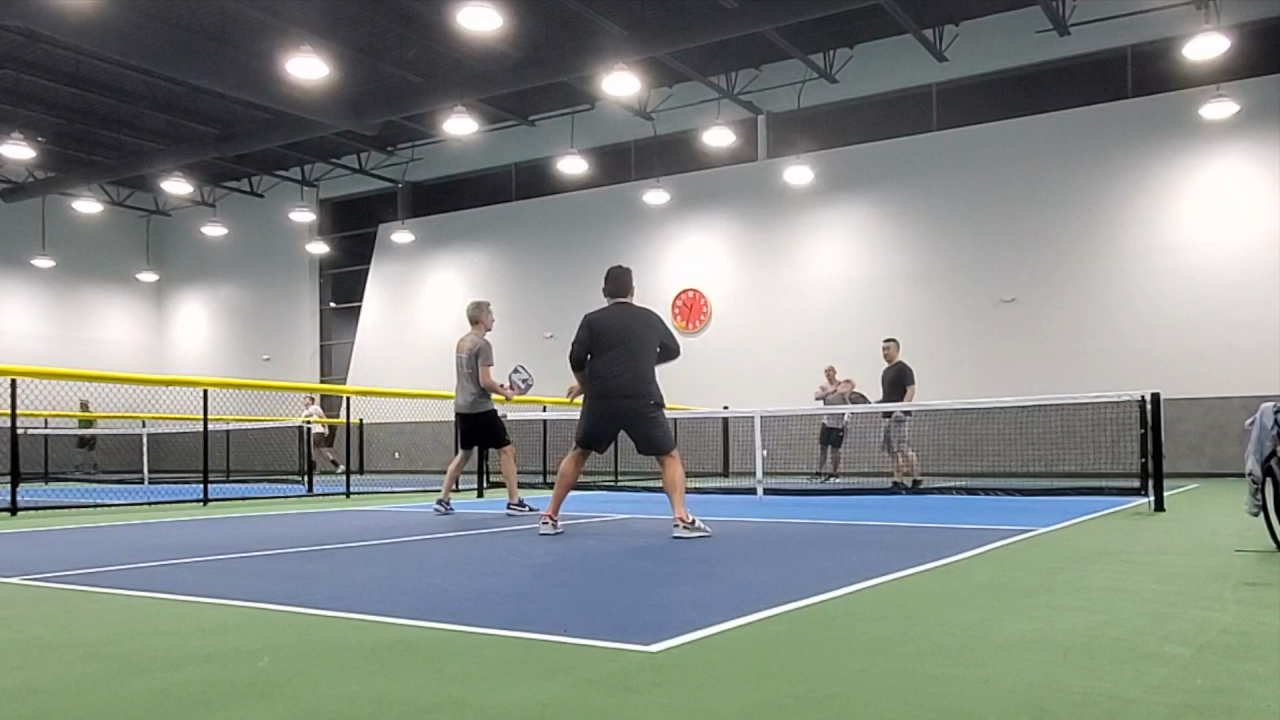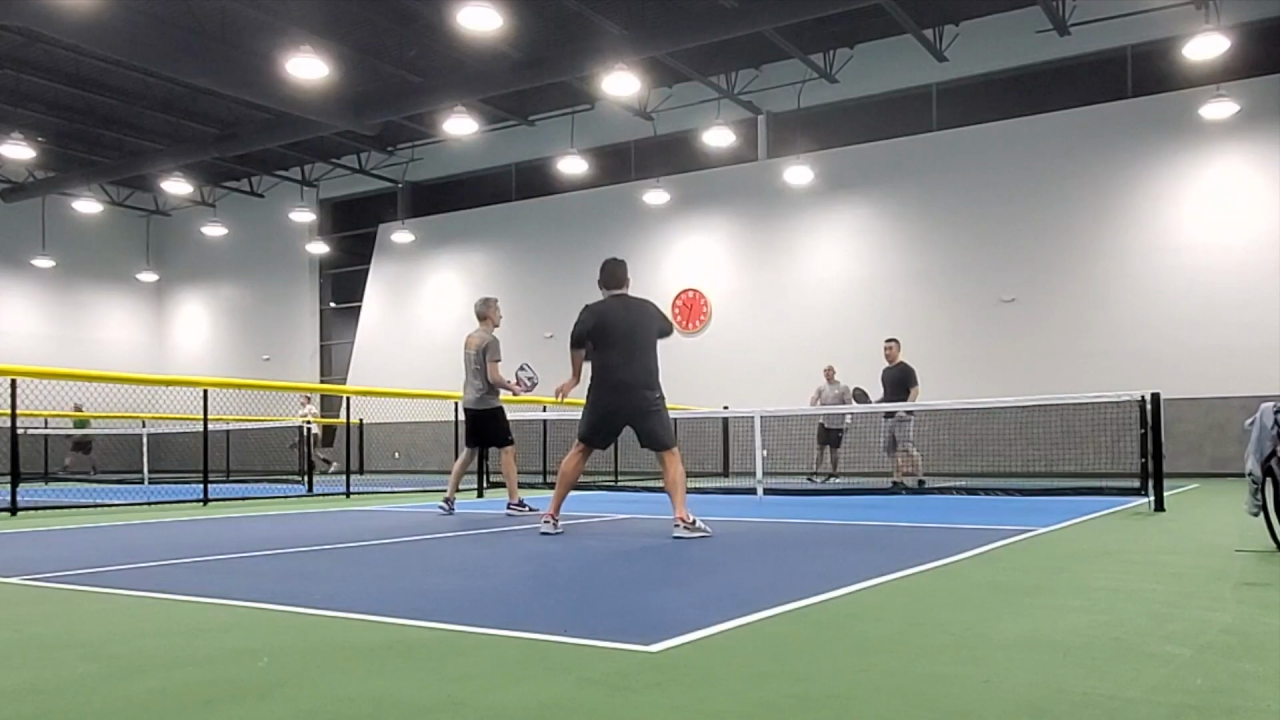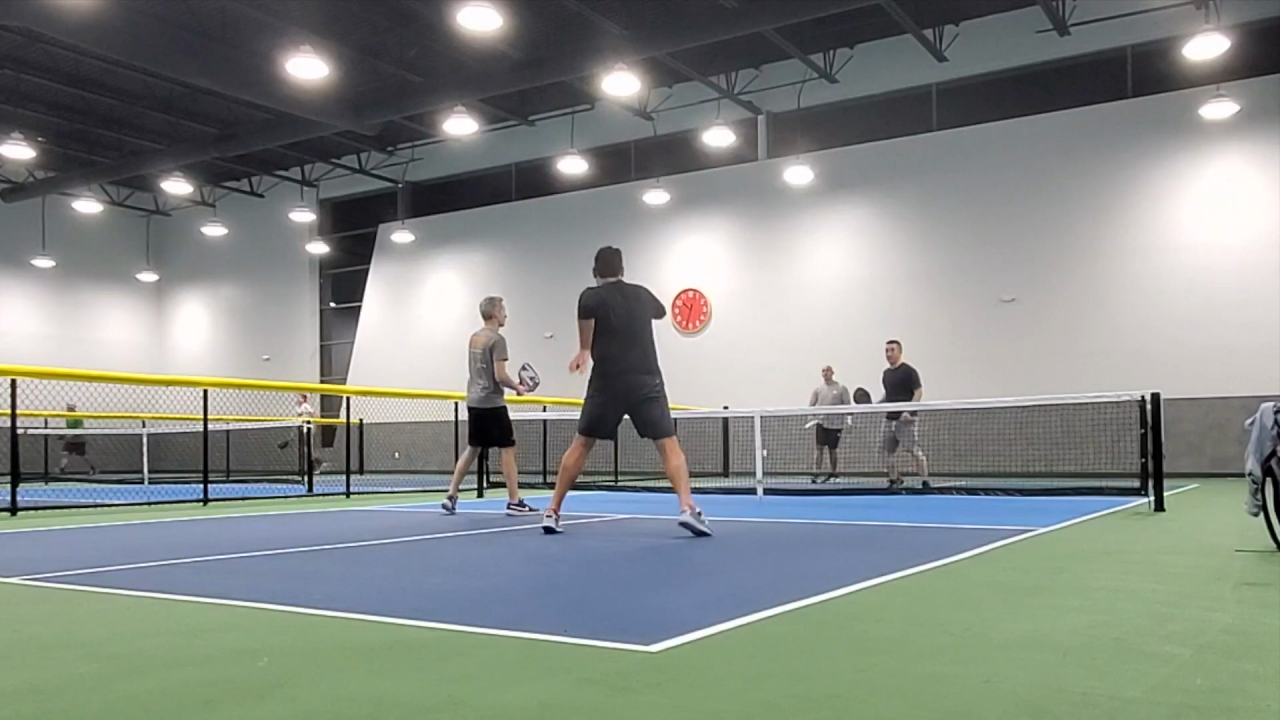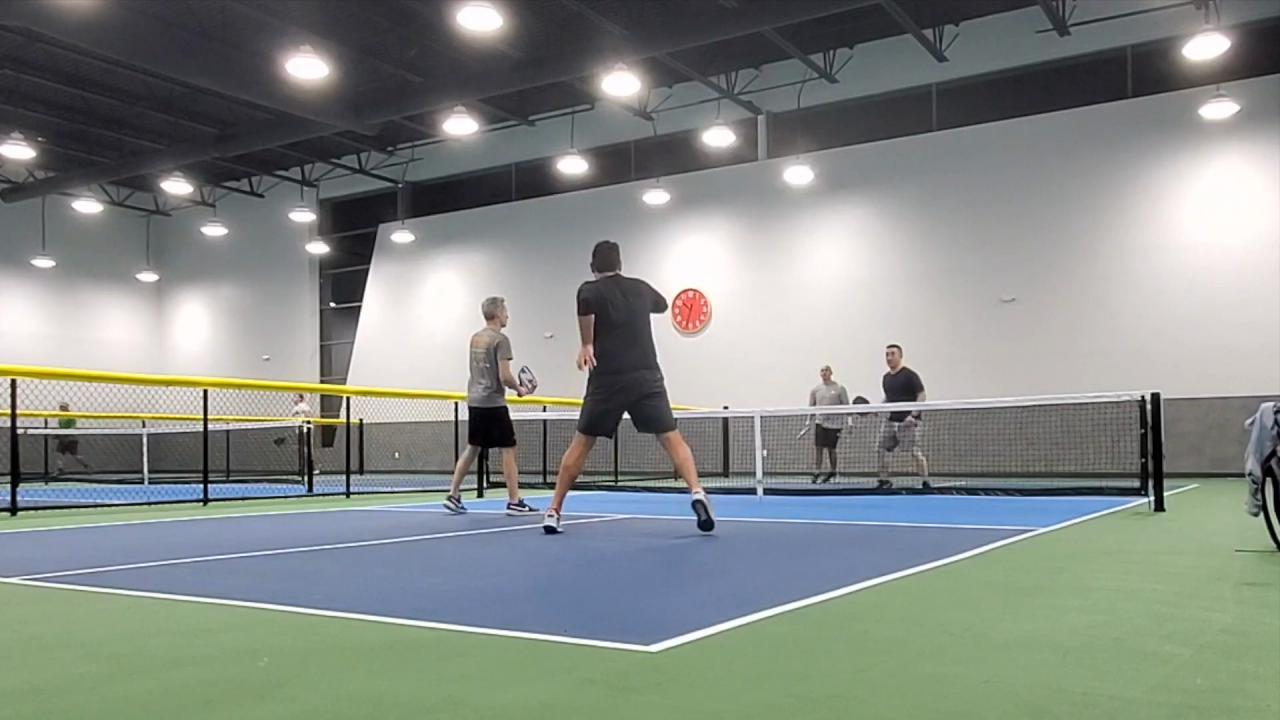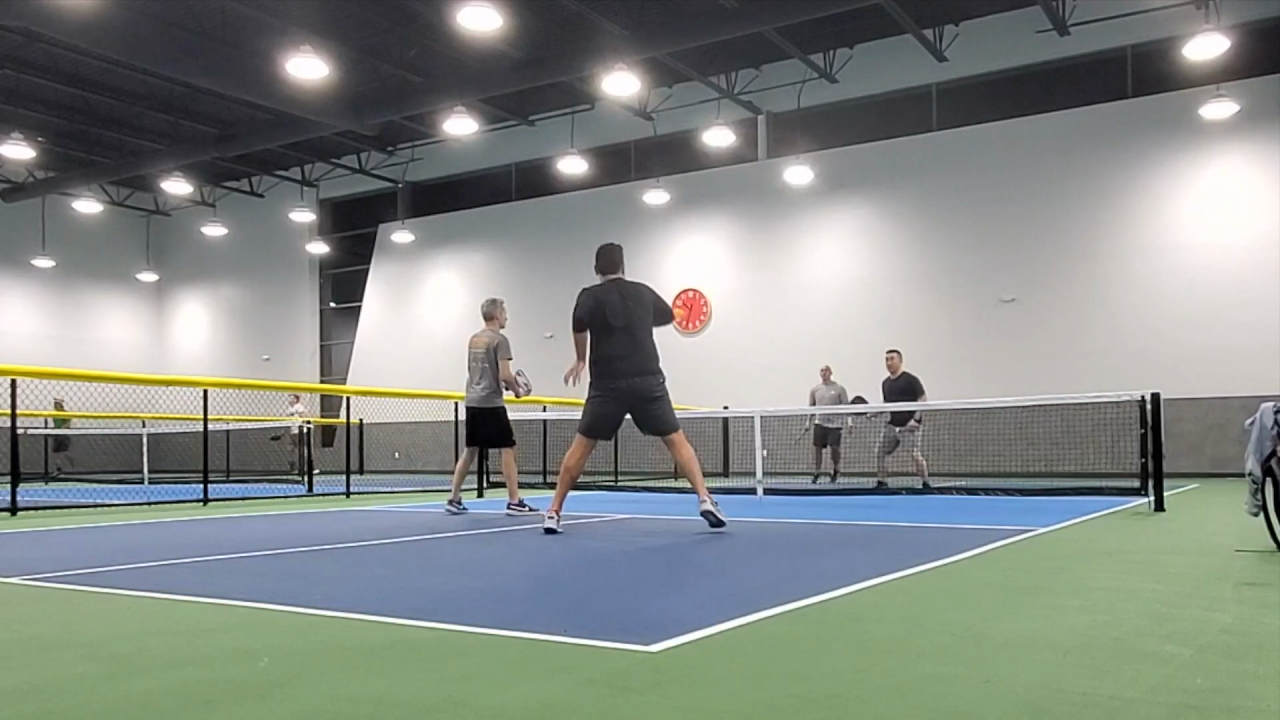
dt=0.1s
person 1, frame 1
left shoulder: (593, 320)
right shoulder: (650, 319)
left elbow: (577, 356)
right elbow: (672, 350)
left wrist: (581, 384)
left hip: (601, 401)
right hip: (643, 401)
left knee: (578, 454)
right knee: (670, 458)
left ankle: (550, 517)
right ankle: (681, 518)
person 1, frame 2
left shoulder: (594, 311)
right shoulder: (648, 309)
left elbow: (579, 337)
right elbow: (666, 329)
left wrist: (575, 376)
left hip: (605, 395)
right hip: (646, 394)
left knee: (580, 451)
right knee: (670, 455)
left ankle: (551, 516)
right ankle: (683, 518)
person 1, frame 3
left shoulder: (593, 295)
right shoulder: (640, 294)
left elbow: (586, 308)
right elbow: (660, 311)
left wrist: (584, 349)
left hip: (608, 383)
right hip: (646, 380)
left knee: (581, 444)
right knee: (669, 444)
left ankle: (552, 512)
right ankle: (687, 508)
person 1, frame 4
left shoulder: (591, 289)
right shoulder: (640, 288)
left elbow: (585, 303)
right elbow: (662, 304)
left wrist: (586, 345)
left hip: (606, 380)
right hip: (646, 377)
left knee: (582, 443)
right knee: (672, 438)
left ankle: (554, 512)
right ankle: (697, 493)
person 1, frame 5
left shoulder: (591, 295)
right shoulder: (644, 292)
left elbow: (580, 320)
right elbow: (668, 316)
left wrist: (580, 361)
left hip: (607, 383)
right hip: (648, 379)
left knee: (582, 445)
right knee: (675, 439)
left ankle: (554, 513)
right ankle: (706, 501)
person 2, frame 1
left shoulder: (461, 342)
right shoulder: (482, 344)
right elbow: (485, 381)
left wrist: (497, 388)
right wrist: (504, 391)
left hip: (462, 407)
right hip: (481, 409)
left knee: (464, 454)
right knee: (507, 450)
left ankle: (443, 499)
right ankle: (514, 502)
person 2, frame 2
left shoulder: (470, 338)
right shoulder: (490, 340)
right elbow: (493, 377)
left wrist: (505, 385)
right wrist: (511, 388)
left hip: (470, 404)
right hip: (487, 406)
left knee: (470, 451)
right knee: (507, 450)
left ankle: (449, 498)
right ankle: (514, 502)
person 2, frame 3
left shoulder: (474, 338)
right shoulder: (496, 340)
right elbow: (500, 376)
left wrist: (509, 384)
right wrist: (517, 387)
left hip: (474, 402)
right hip: (492, 404)
left knee: (472, 450)
right knee: (508, 450)
left ankle: (452, 495)
right ankle: (514, 503)
person 2, frame 4
left shoulder: (475, 338)
right shoulder: (500, 339)
right elbow: (505, 375)
left wrist: (511, 385)
right wrist: (518, 388)
left hip: (474, 402)
right hip: (493, 404)
left knee: (472, 449)
right knee: (508, 450)
left ankle: (453, 495)
right ankle: (514, 502)
person 2, frame 5
left shoulder: (474, 339)
right shoulder: (499, 340)
right elbow: (505, 375)
left wrist: (505, 387)
right wrist: (517, 389)
left hip: (472, 403)
right hip: (491, 405)
left knee: (470, 451)
right knee: (508, 450)
left ankle: (454, 499)
right ankle: (514, 502)
